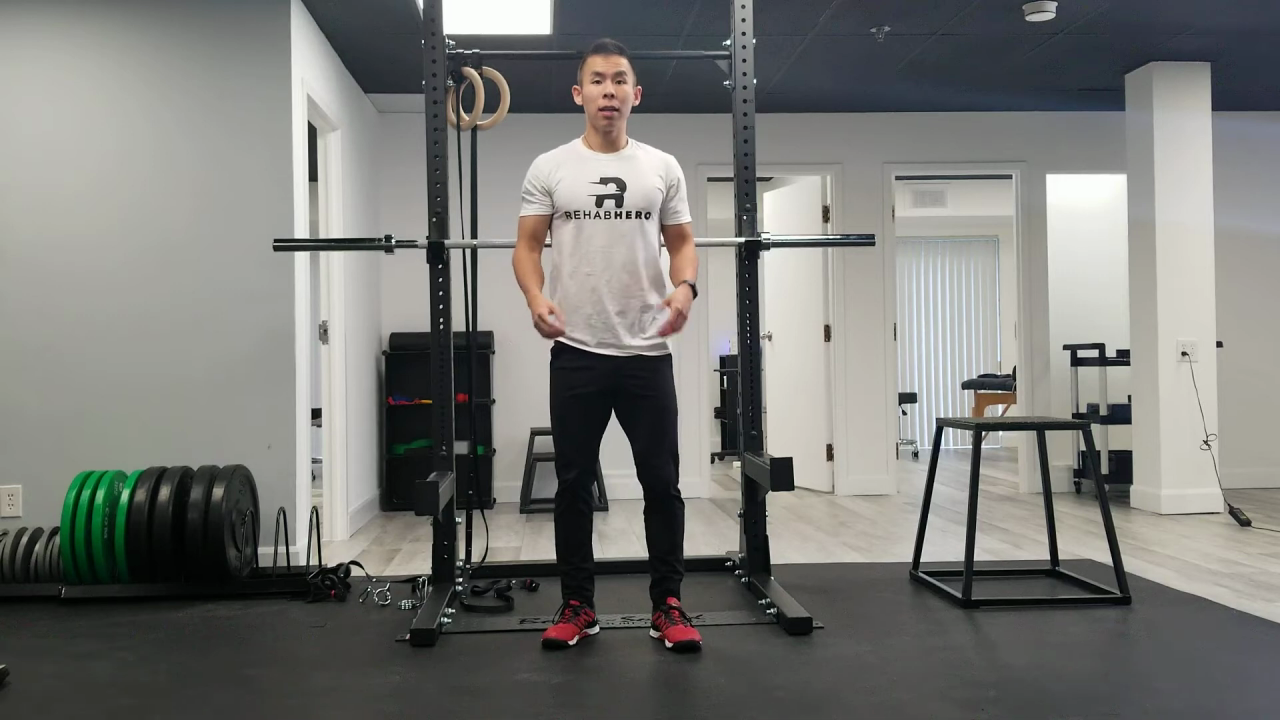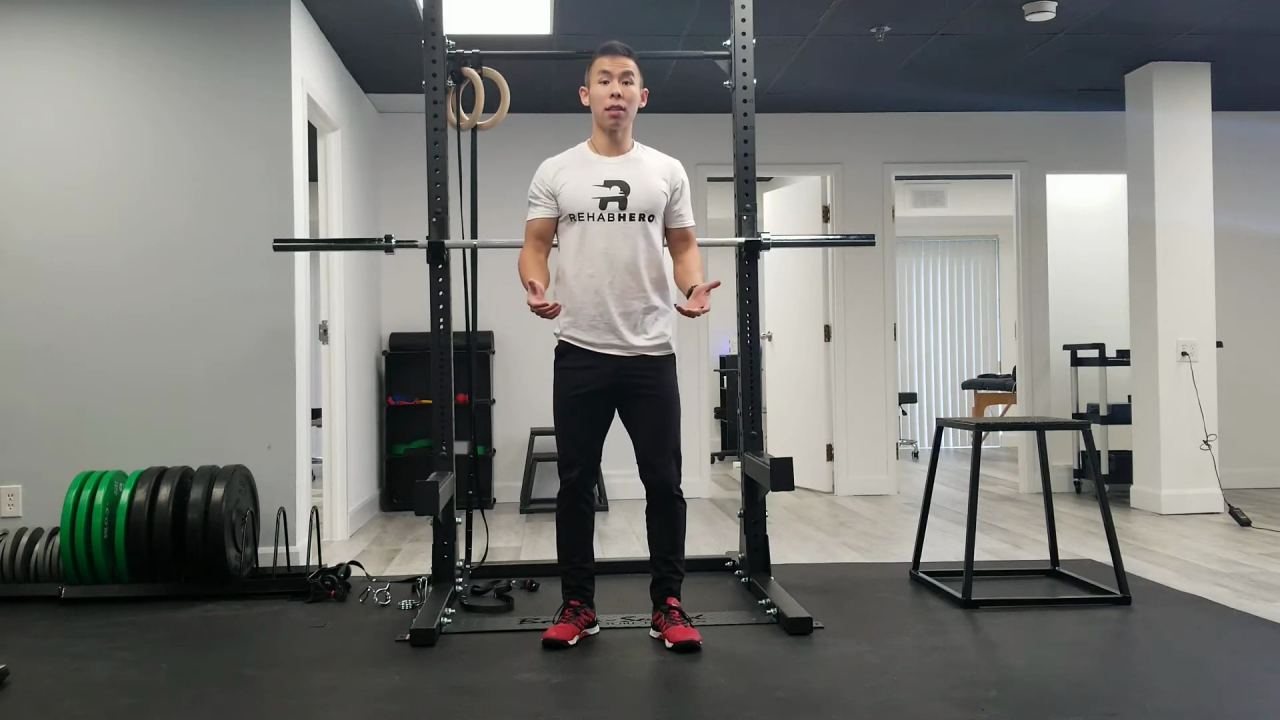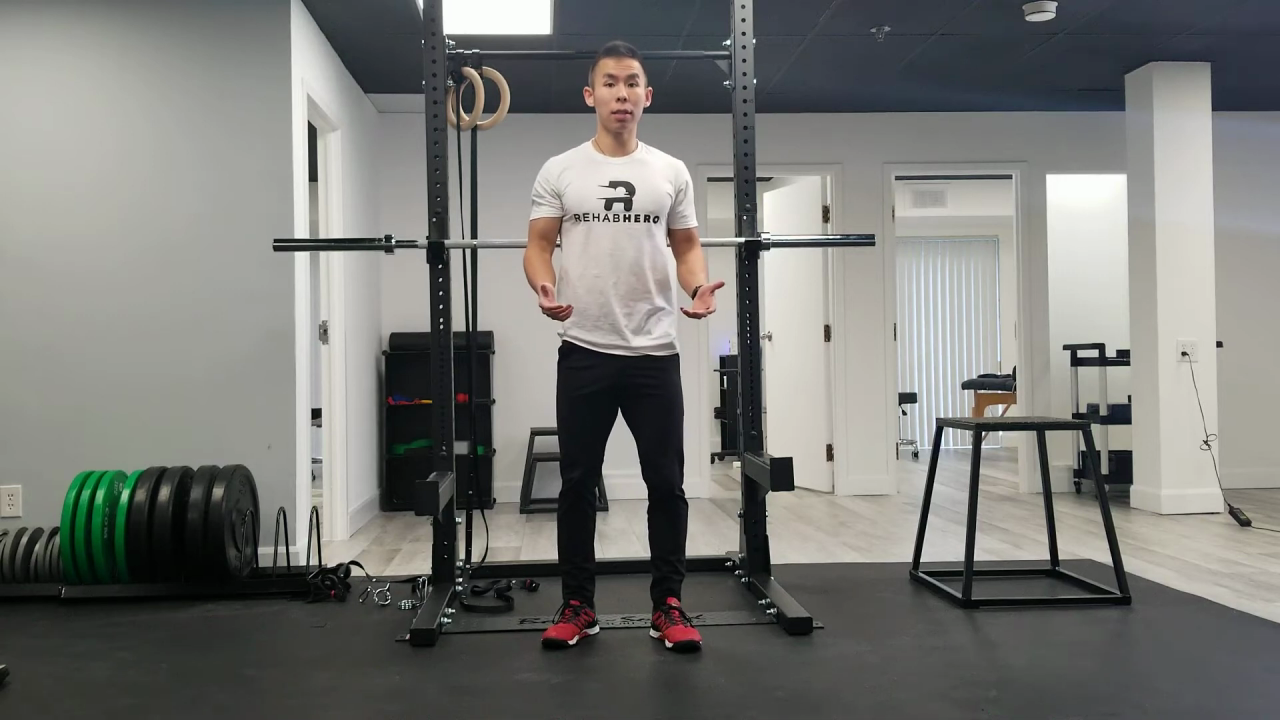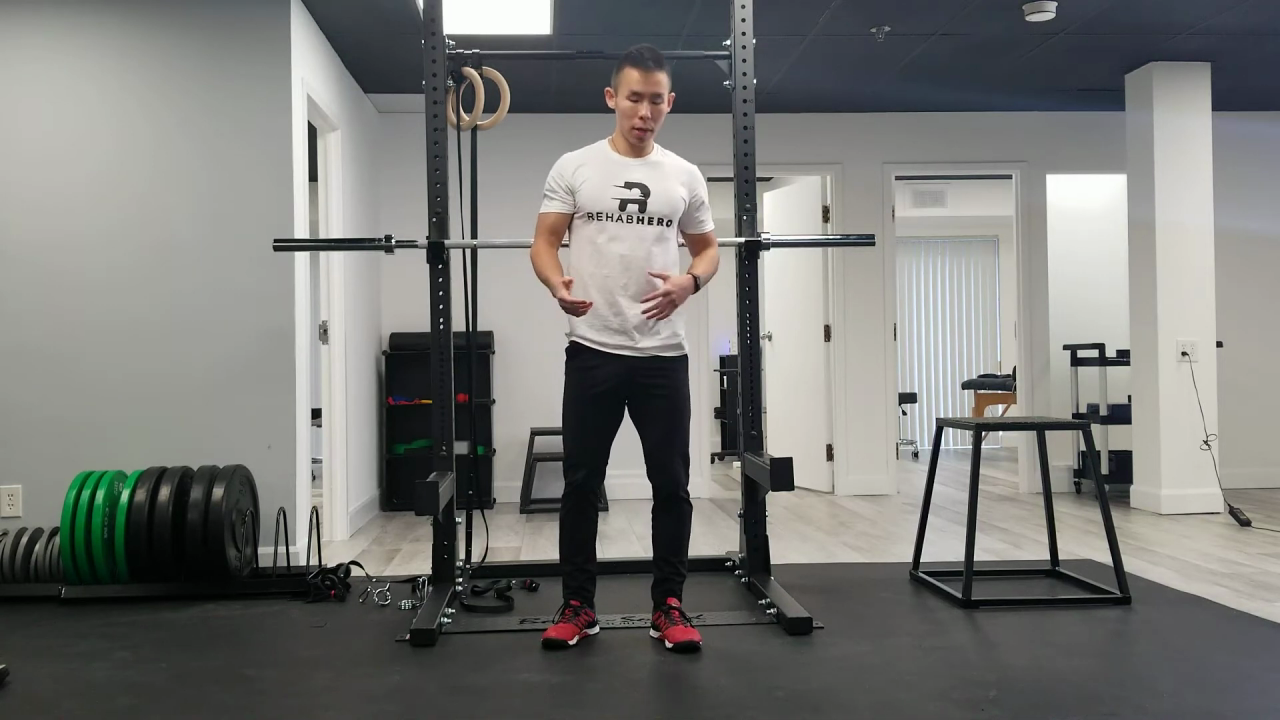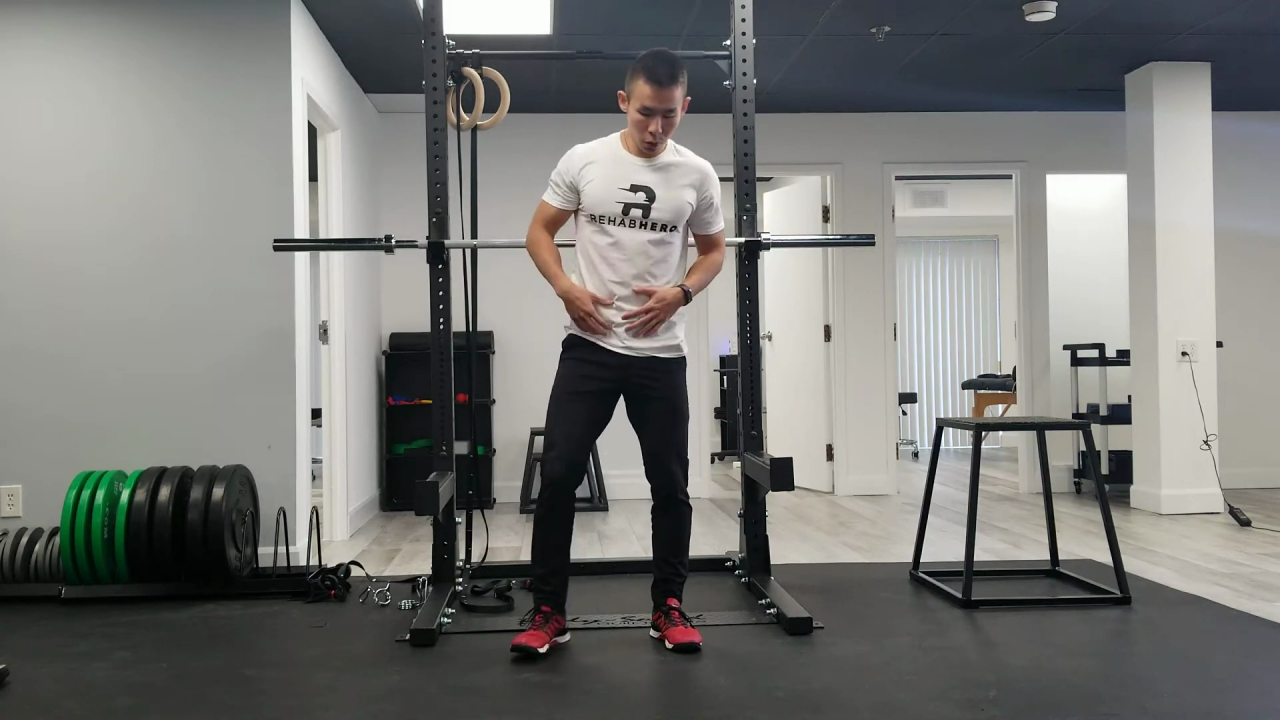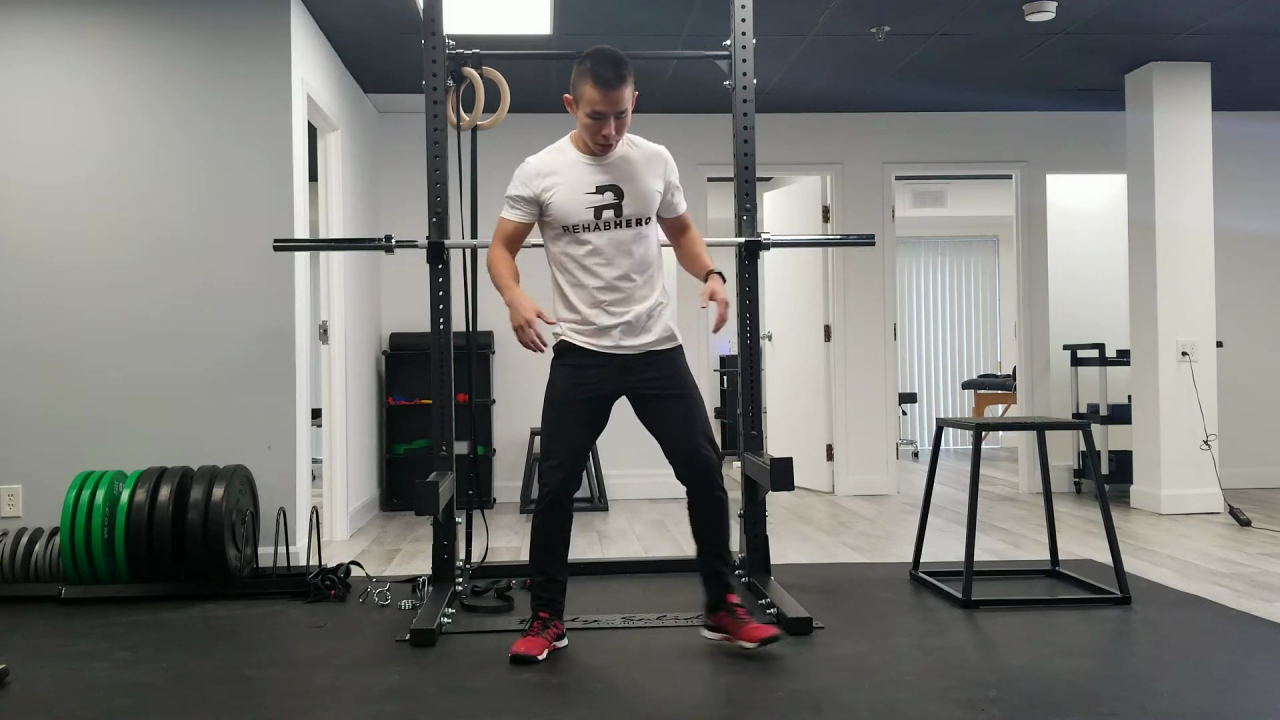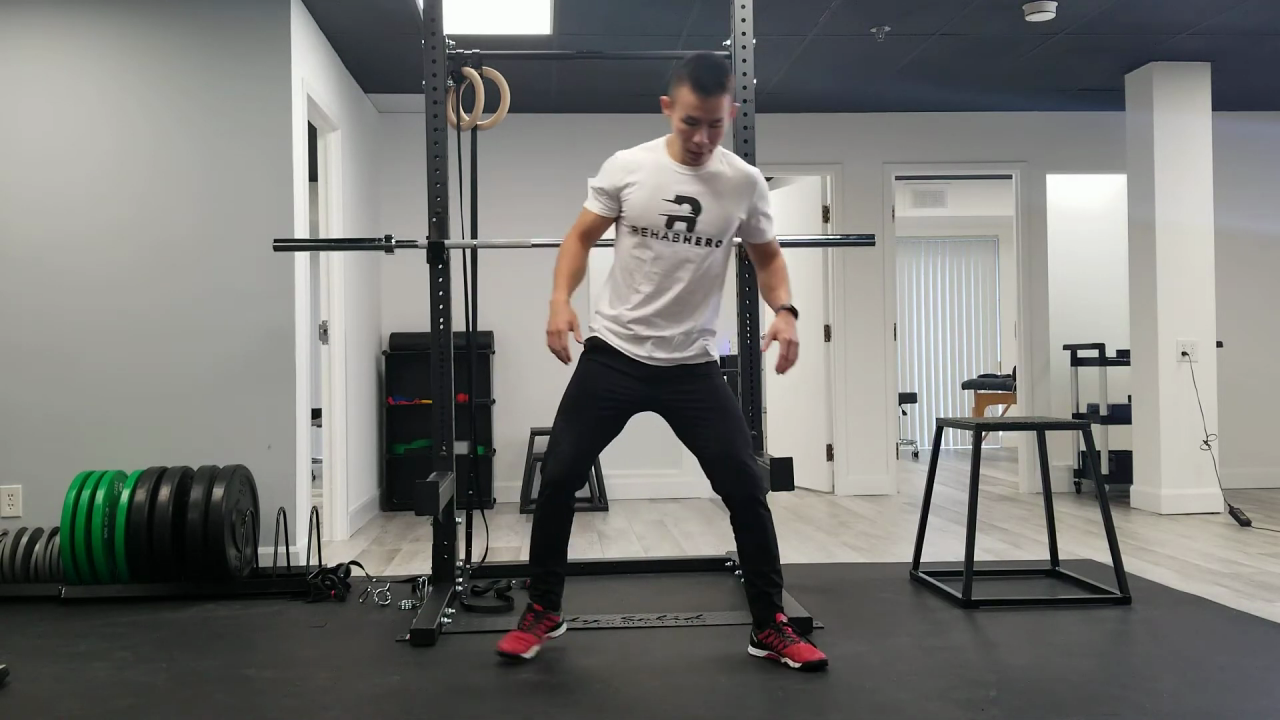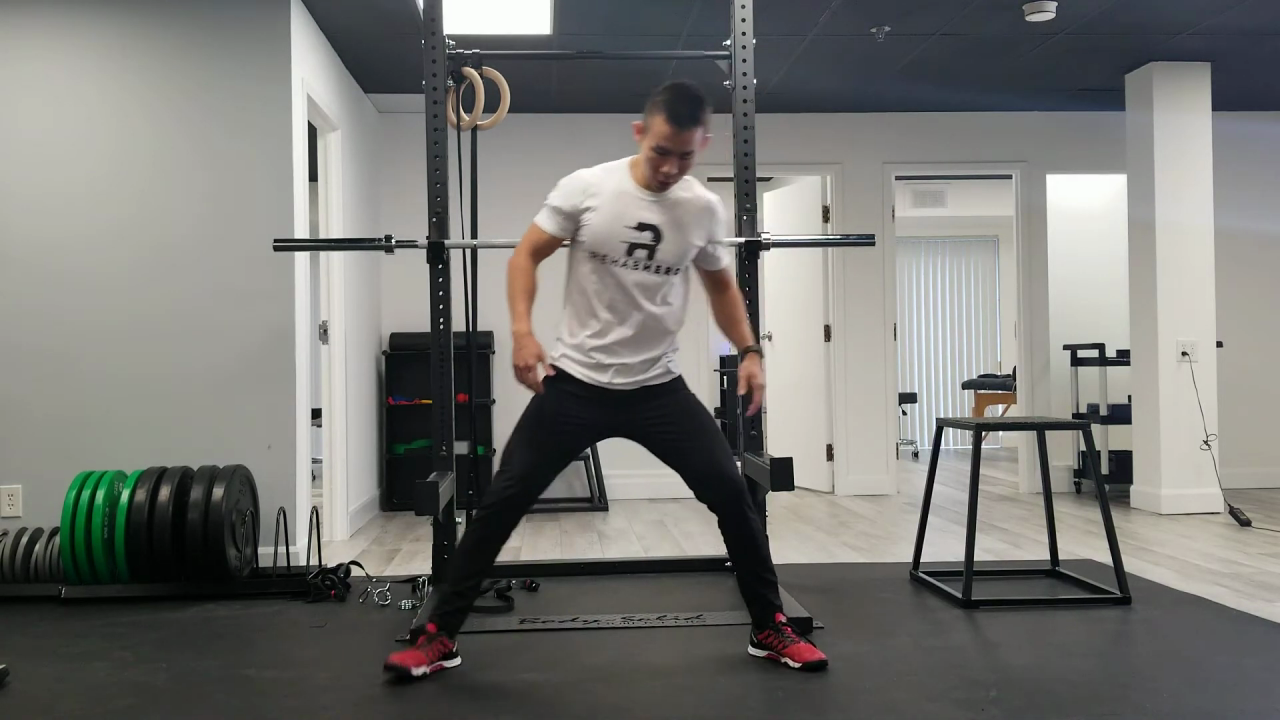
dt=0.4s
person 1, frame 1
left shoulder: (663, 167)
right shoulder: (549, 168)
left elbow: (681, 242)
right elbow: (528, 244)
left wrist: (685, 288)
right wrist: (536, 297)
left hip: (646, 352)
right hip: (576, 353)
left knee: (661, 482)
right knee: (574, 483)
left ankle: (667, 605)
right ankle: (577, 606)
person 1, frame 2
left shoulder: (667, 171)
right shoulder: (556, 171)
left elbow: (683, 245)
right elbow: (535, 244)
left wrist: (694, 287)
right wrist: (535, 286)
left hip: (650, 352)
right hip: (580, 352)
left knee: (664, 482)
right knee: (575, 484)
left ankle: (668, 606)
right ankle: (577, 605)
person 1, frame 3
left shoulder: (671, 172)
right shoulder: (559, 171)
left elbow: (686, 246)
right elbow: (538, 245)
left wrist: (699, 286)
right wrist: (543, 286)
left hip: (654, 353)
right hip: (583, 352)
left knee: (666, 482)
right knee: (578, 483)
left ankle: (668, 606)
right ankle: (577, 606)
person 1, frame 4
left shoulder: (686, 176)
right shoulder: (573, 167)
left elbow: (707, 247)
right elbow: (544, 241)
left wrist: (691, 279)
right wrist: (557, 283)
left hip: (662, 354)
right hip: (593, 351)
left knee: (671, 483)
right knee: (581, 483)
left ankle: (668, 606)
right ankle: (578, 606)
person 1, frame 5
left shoulder: (697, 174)
right shoulder: (582, 161)
left elbow: (713, 250)
right elbow: (538, 230)
left wrist: (679, 293)
right wrist: (566, 288)
left hip: (660, 353)
right hip: (589, 346)
left knee: (670, 484)
right knee: (559, 474)
left ankle: (668, 607)
right ankle: (549, 612)
person 1, frame 6
left shoulder: (656, 160)
right shoulder: (539, 171)
left elbow: (680, 230)
right elbow: (501, 247)
left wrist: (712, 277)
right wrist: (516, 300)
left hip: (656, 347)
right hip: (581, 351)
left knee: (704, 471)
right knee: (556, 486)
left ankle: (723, 608)
right ankle: (546, 619)
person 1, frame 7
left shoulder: (746, 182)
right shoulder: (625, 167)
left elbow: (766, 254)
right elbow: (579, 237)
left wrist: (785, 311)
right wrist: (560, 300)
left hip: (692, 363)
right hip: (615, 353)
left knee: (744, 486)
right knee: (560, 478)
left ankle: (770, 626)
right ankle: (542, 612)
person 1, frame 8
left shoulder: (705, 209)
right shoulder: (584, 188)
left elbow: (721, 285)
right elbow: (526, 255)
left wrist: (749, 352)
right wrist: (522, 330)
left hip: (657, 387)
right hip: (575, 381)
left knee: (729, 492)
right knee: (505, 498)
left ankle: (769, 627)
right ankle: (439, 634)
